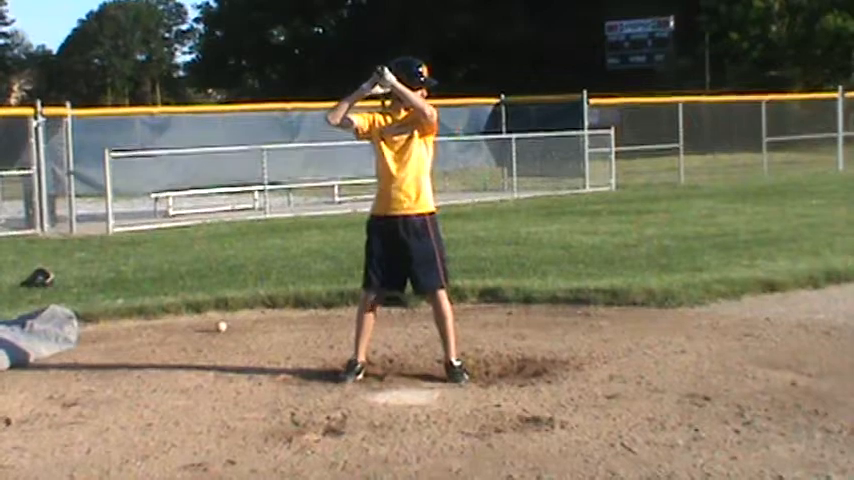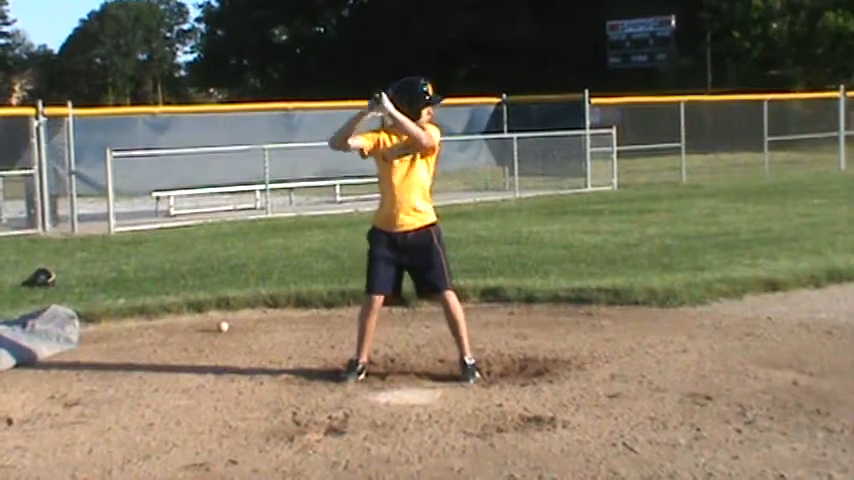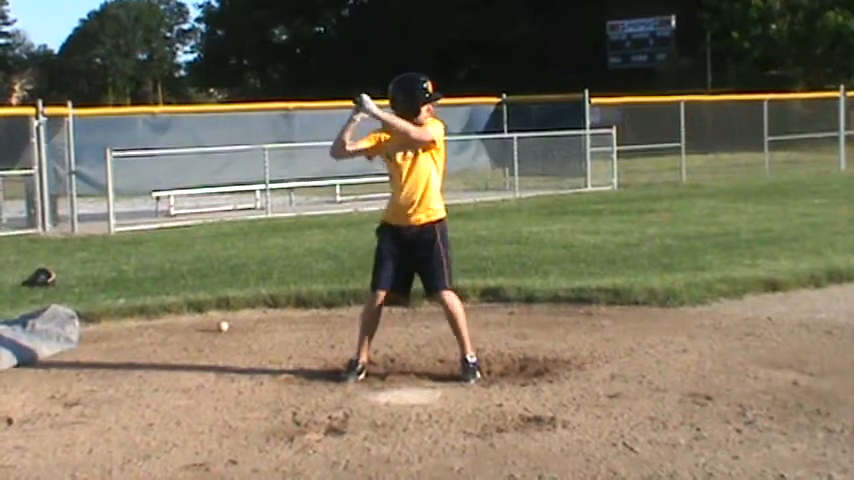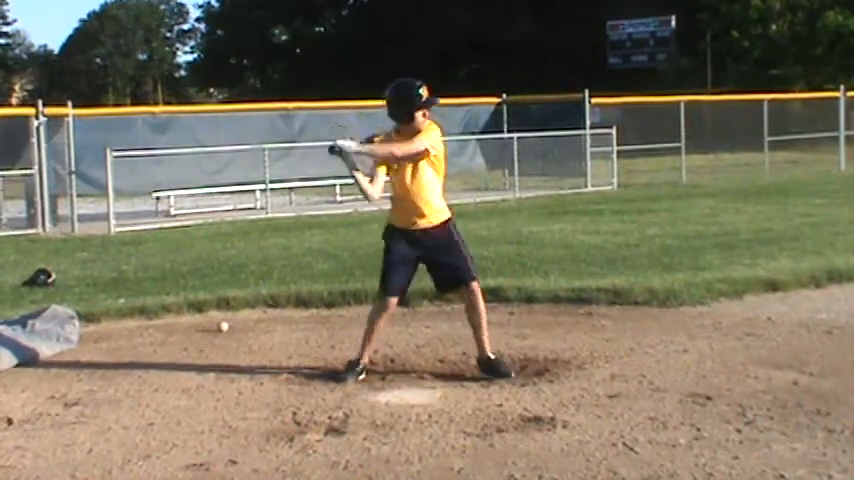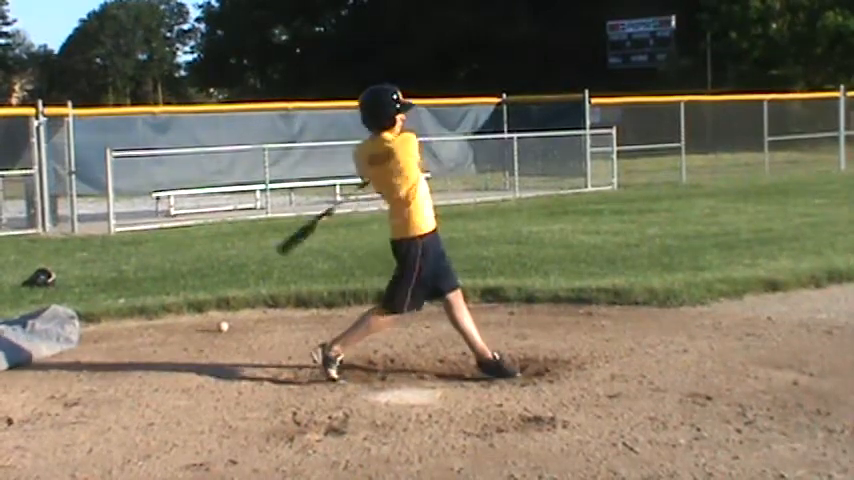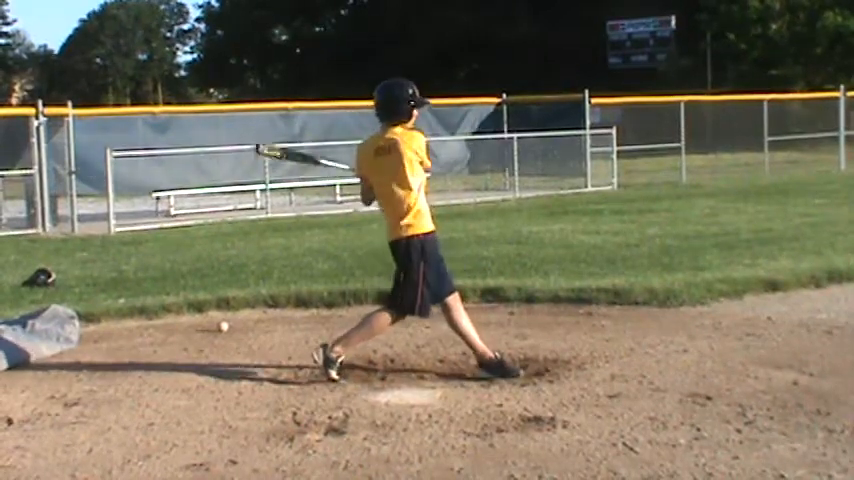
dt=0.4s
person 1, frame 1
left shoulder: (426, 118)
right shoulder: (375, 120)
left elbow: (427, 113)
right elbow: (333, 118)
left wrist: (394, 83)
right wrist: (362, 90)
left hip: (419, 217)
right hip: (383, 218)
left knee: (437, 292)
right knee: (371, 294)
left ankle: (453, 361)
right ankle: (358, 360)
person 1, frame 2
left shoulder: (431, 132)
right shoulder: (379, 138)
left elbow: (423, 140)
right elbow: (337, 143)
left wrist: (391, 112)
right wrist: (364, 113)
left hip: (423, 229)
right hip: (386, 231)
left knee: (446, 295)
right knee: (373, 299)
left ankle: (467, 359)
right ankle: (360, 361)
person 1, frame 3
left shoulder: (435, 127)
right shoulder: (383, 137)
left elbow: (413, 134)
right elbow: (338, 151)
left wrist: (375, 112)
right wrist: (355, 116)
left hip: (430, 224)
right hip: (394, 226)
left knee: (443, 292)
right knee: (378, 295)
left ankle: (469, 357)
right ankle: (360, 360)
person 1, frame 4
left shoulder: (429, 131)
right shoulder: (382, 144)
left elbow: (405, 149)
right elbow: (373, 194)
left wrist: (359, 148)
right wrist: (353, 165)
left hip: (439, 225)
right hip: (404, 230)
left knee: (471, 288)
right knee: (388, 300)
left ankle: (486, 356)
right ankle: (360, 360)
person 1, frame 5
left shoulder: (361, 153)
right shoulder: (407, 142)
left hip: (413, 234)
right hip: (418, 236)
left knee: (452, 294)
right knee: (392, 306)
left ankle: (485, 357)
right ankle: (332, 350)
person 1, frame 6
left shoulder: (365, 150)
right shoulder: (414, 140)
left elbow: (367, 198)
left hip: (408, 234)
right hip: (416, 235)
left knee: (450, 297)
right knee: (398, 308)
left ankle: (486, 357)
right ankle: (333, 351)
